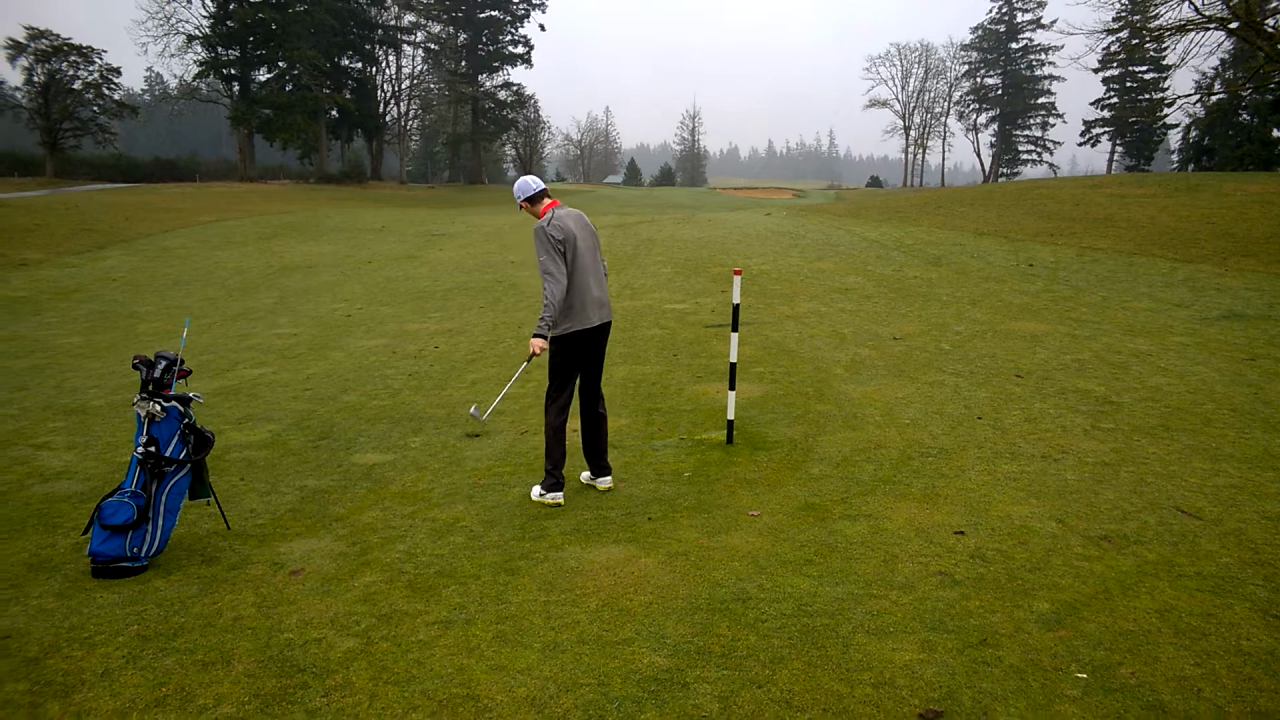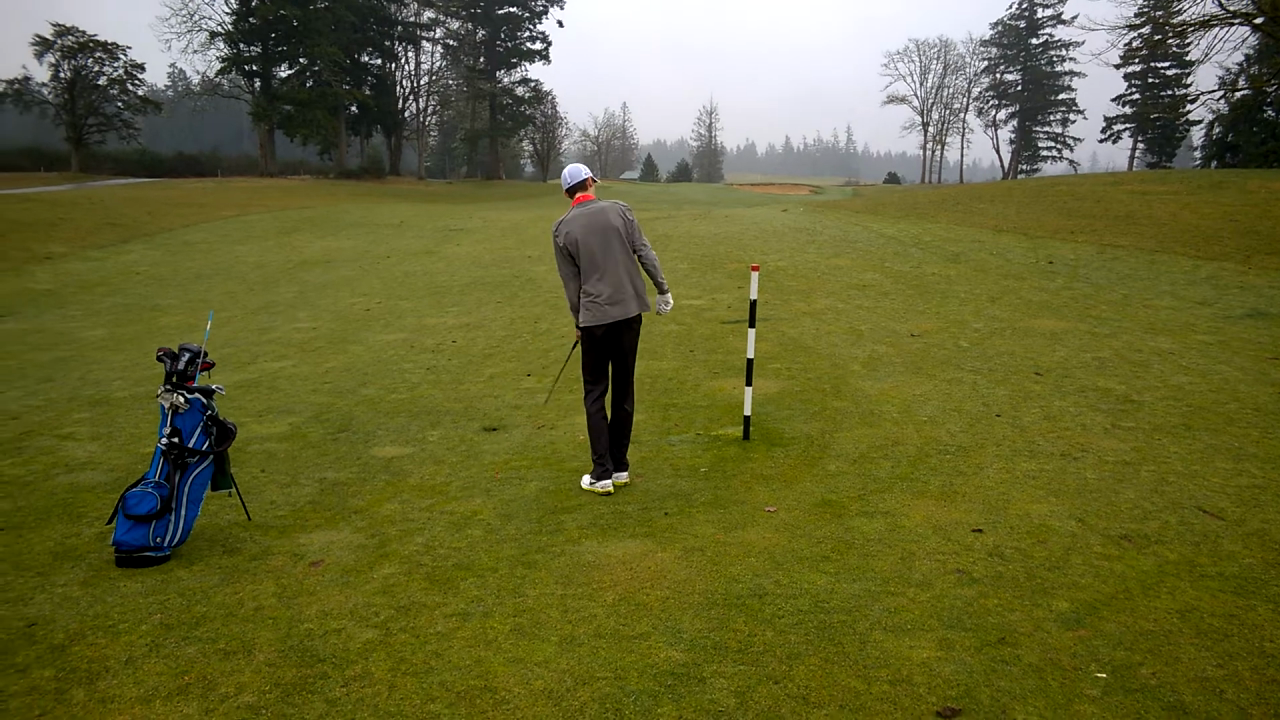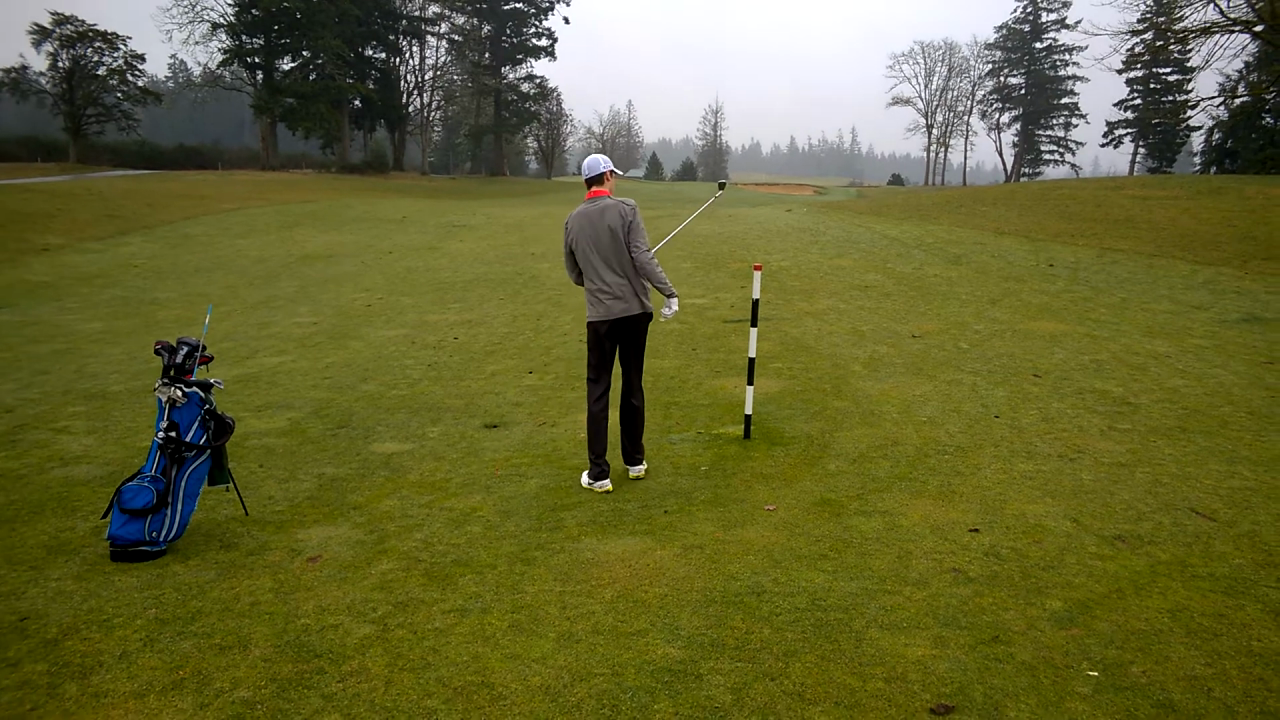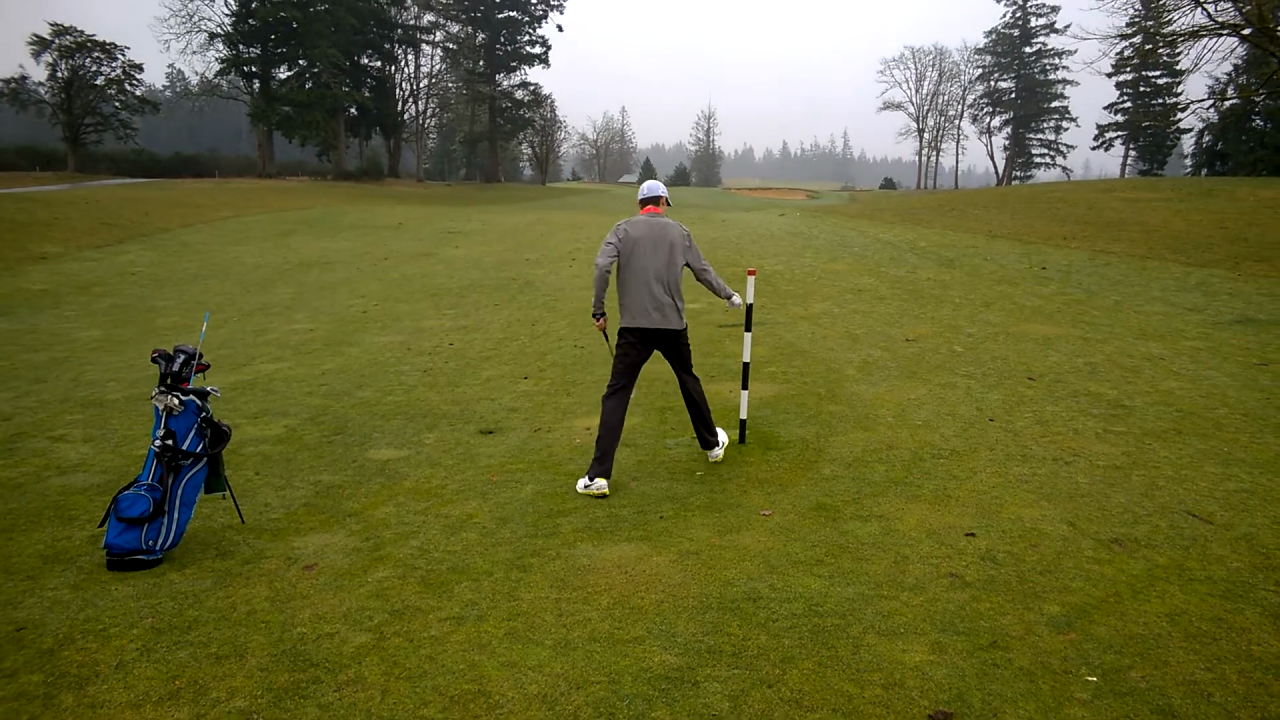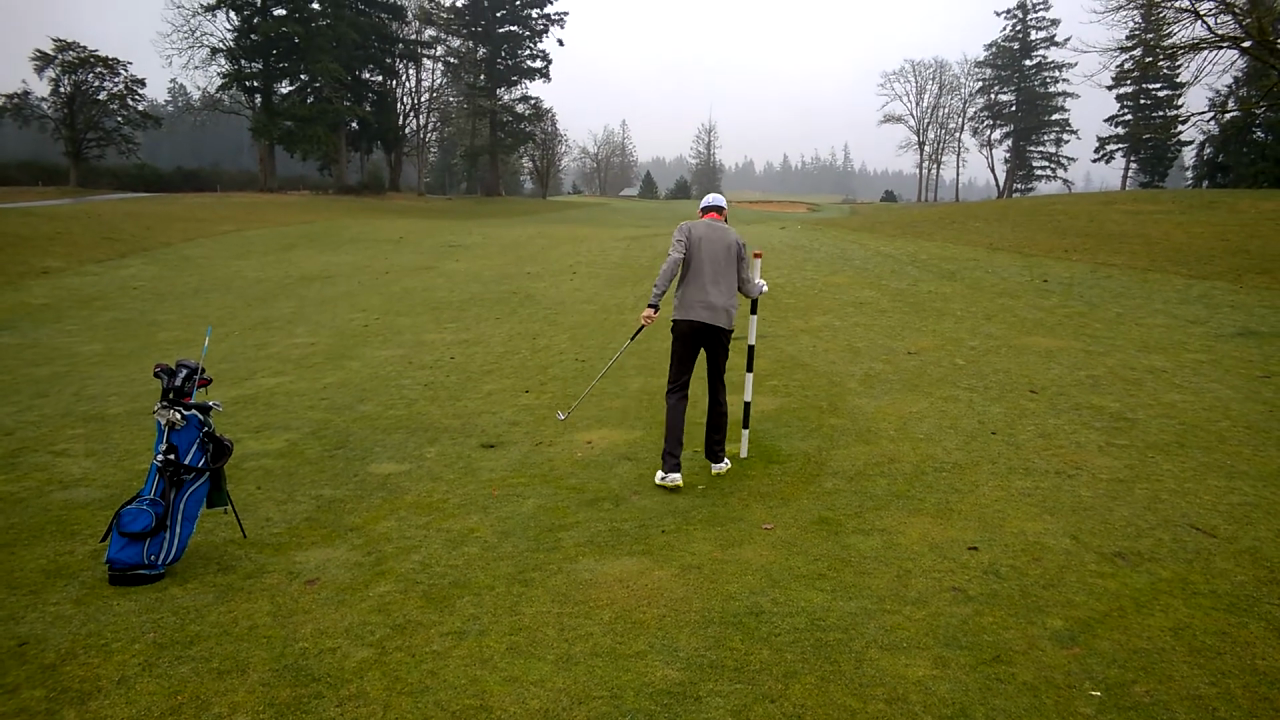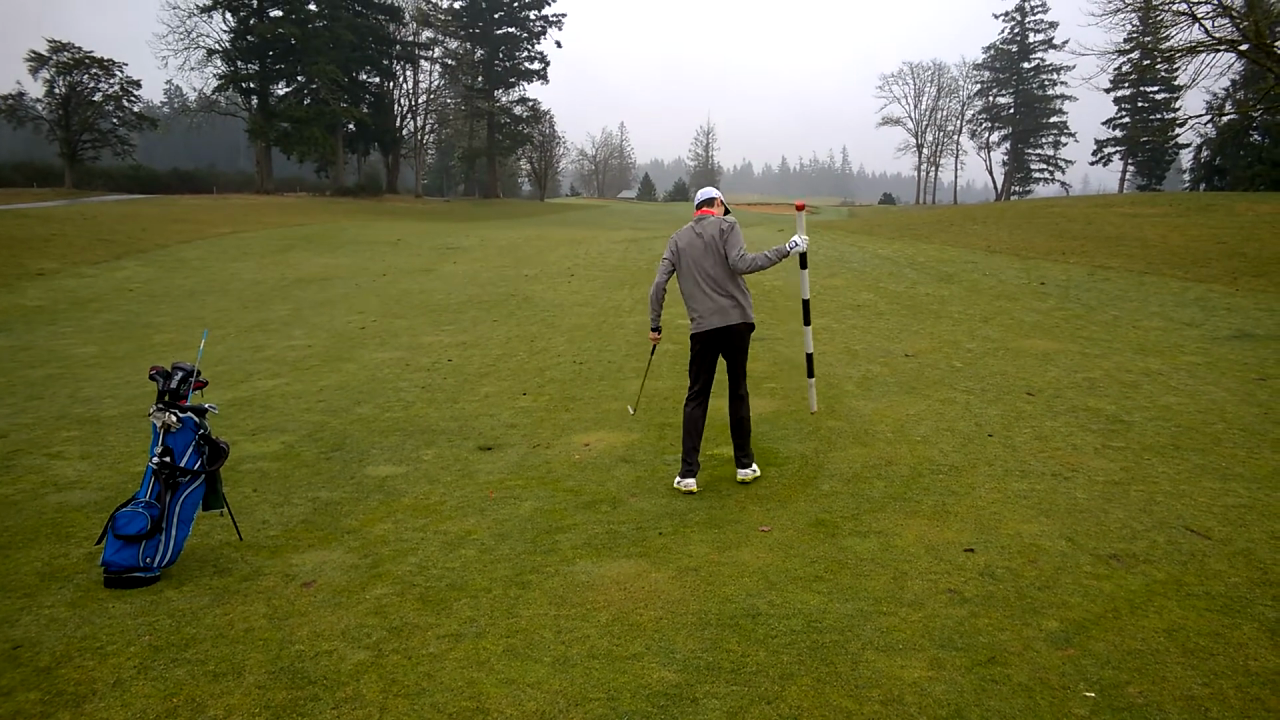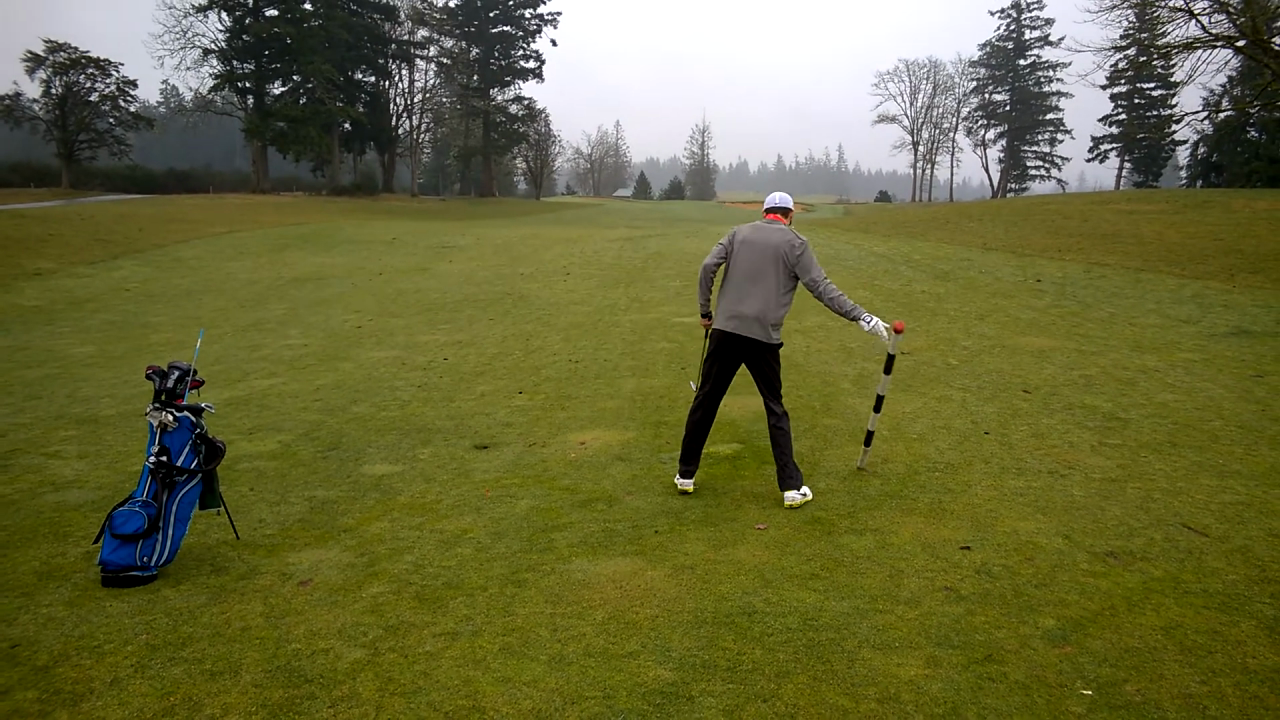
dt=0.5s
person 1, frame 1
left shoulder: (546, 227)
right shoulder: (580, 217)
left elbow: (555, 283)
left wrist: (542, 331)
left hip: (571, 325)
right hip: (600, 319)
left knee: (558, 402)
right knee: (592, 394)
left ankle: (552, 485)
right ankle: (601, 471)
person 1, frame 2
left shoulder: (562, 228)
right shoulder: (619, 210)
left elbow: (570, 283)
right elbow: (645, 254)
left wrist: (579, 320)
right wrist: (663, 289)
left hip: (594, 318)
right hip: (629, 312)
left knee: (595, 394)
right knee: (623, 390)
left ankle: (602, 473)
right ankle: (619, 466)
person 1, frame 3
left shoulder: (572, 221)
right shoulder: (625, 208)
right elbow: (642, 256)
right wrist: (669, 293)
left hip: (599, 314)
right hip: (634, 309)
left knee: (598, 391)
right knee: (632, 385)
left ankle: (599, 473)
right ankle: (634, 460)
person 1, frame 4
left shoulder: (623, 228)
right shoulder: (678, 231)
left elbow: (603, 265)
right elbow: (703, 272)
left wrist: (598, 309)
right wrist: (730, 295)
left hip: (636, 324)
right hip: (672, 322)
left knee: (616, 395)
right knee: (688, 379)
left ankle: (599, 475)
right ankle: (712, 442)
person 1, frame 5
left shoulder: (687, 228)
right shoulder: (735, 238)
left elbow: (673, 261)
right elbow: (745, 285)
left wrist: (653, 303)
right wrist: (760, 288)
left hip: (688, 319)
right hip: (721, 322)
left knee: (677, 391)
right knee: (716, 389)
left ankle: (671, 468)
right ankle: (716, 457)
person 1, frame 6
left shoulder: (677, 238)
right shoulder: (726, 225)
left elbow: (659, 284)
right elbow: (740, 264)
left wrist: (655, 325)
right wrist: (787, 249)
left hip: (702, 327)
right hip: (735, 321)
left knee: (696, 398)
right knee: (738, 391)
left ankle: (688, 474)
right ankle: (745, 463)
person 1, frame 7
left shoulder: (739, 232)
right shoulder: (796, 242)
left elbow: (708, 267)
right elbow: (822, 288)
left wrist: (705, 311)
right wrist: (862, 317)
left hip: (725, 330)
right hip: (763, 336)
left knee: (706, 400)
right knee: (775, 408)
left ankle: (686, 474)
right ankle: (792, 486)
